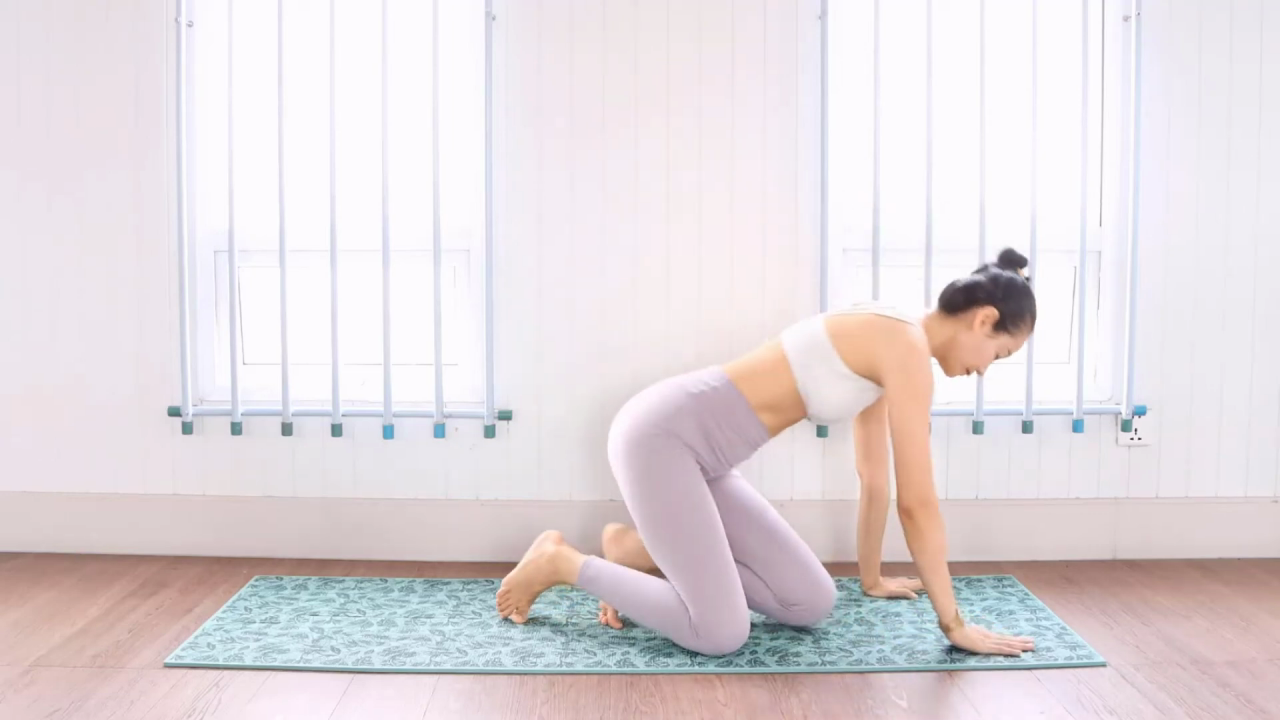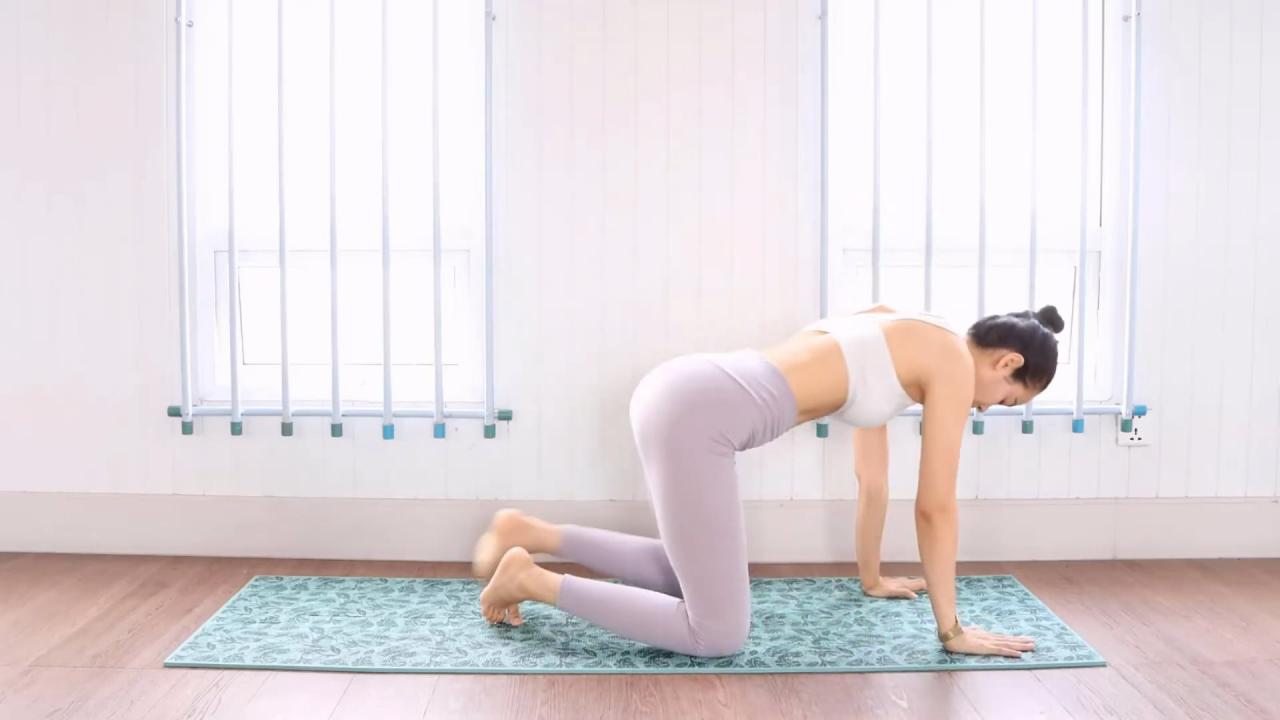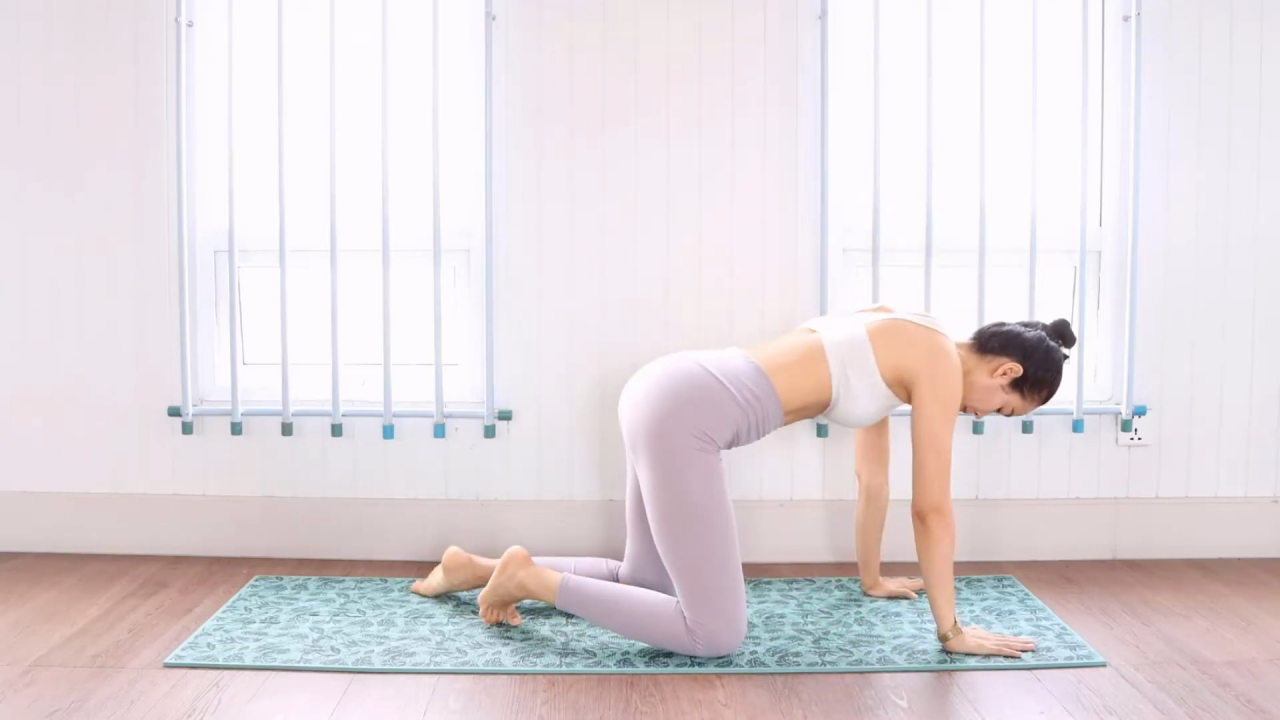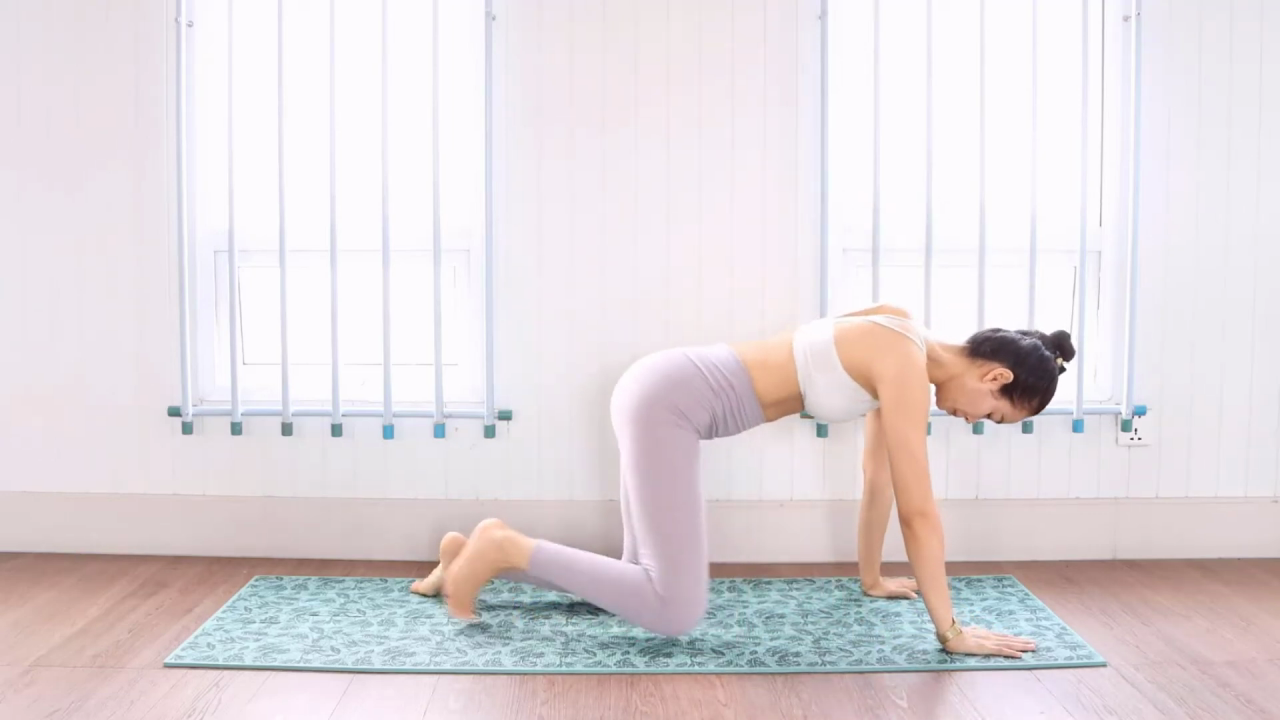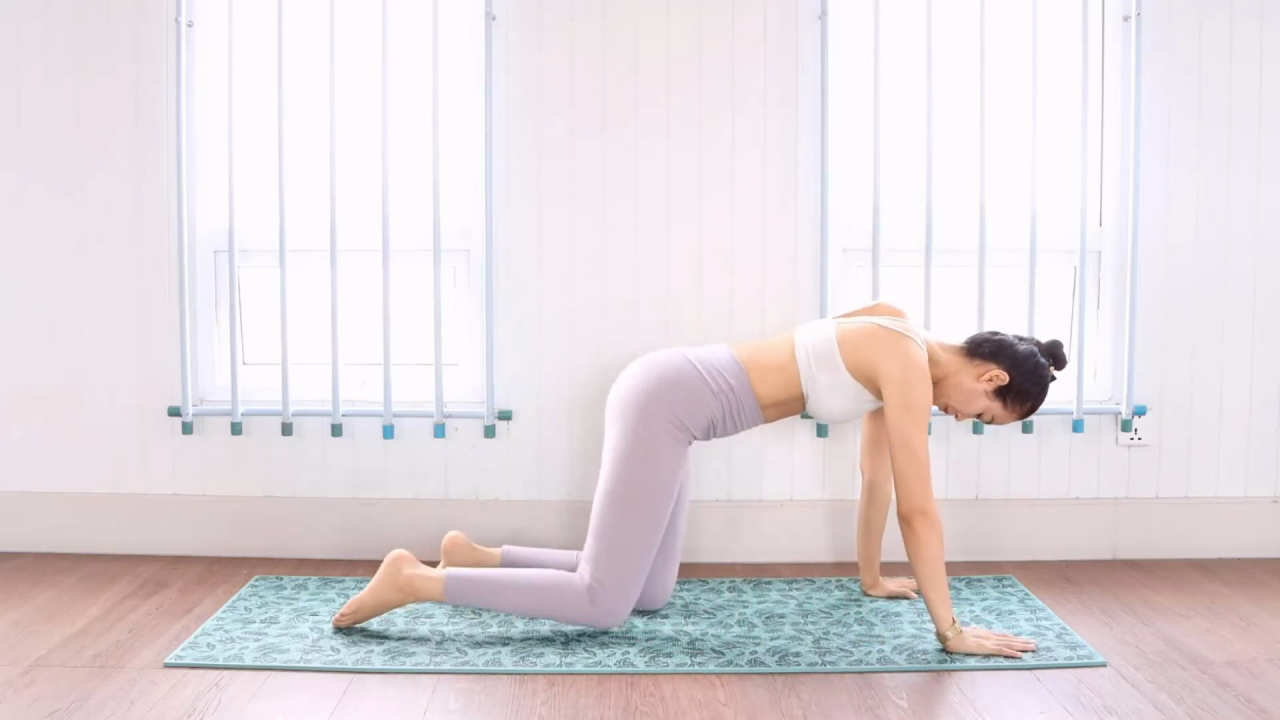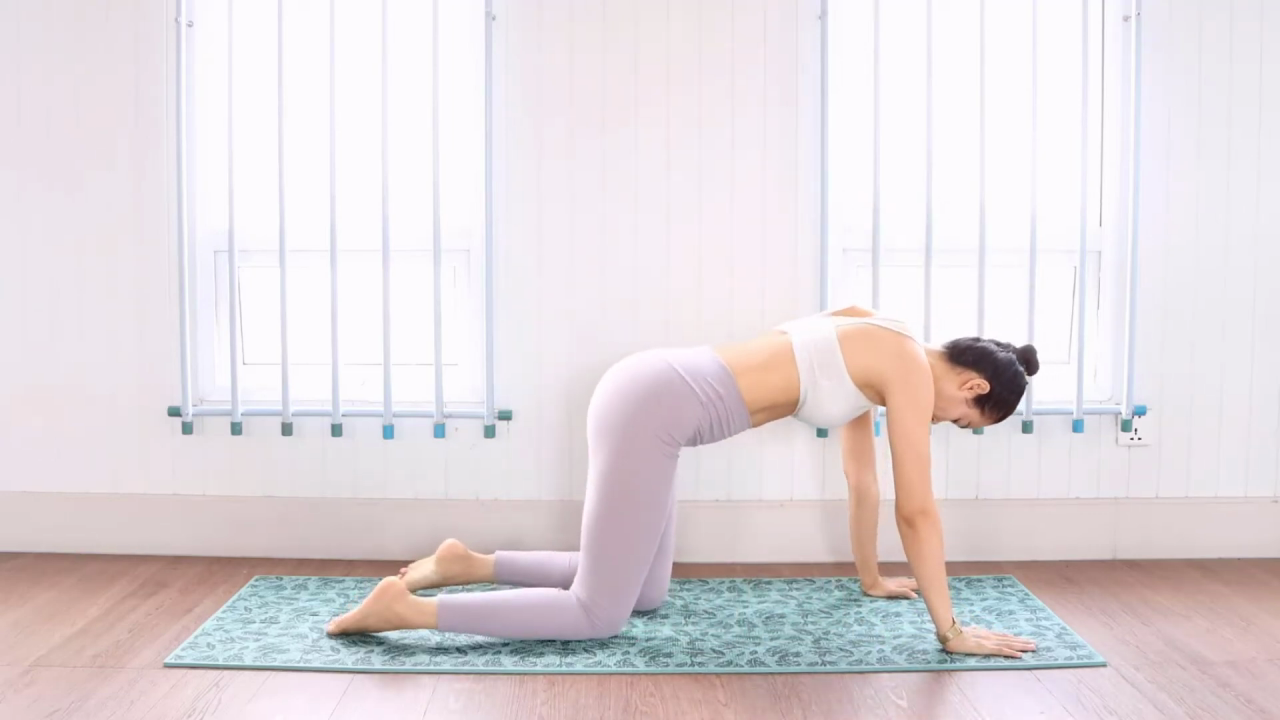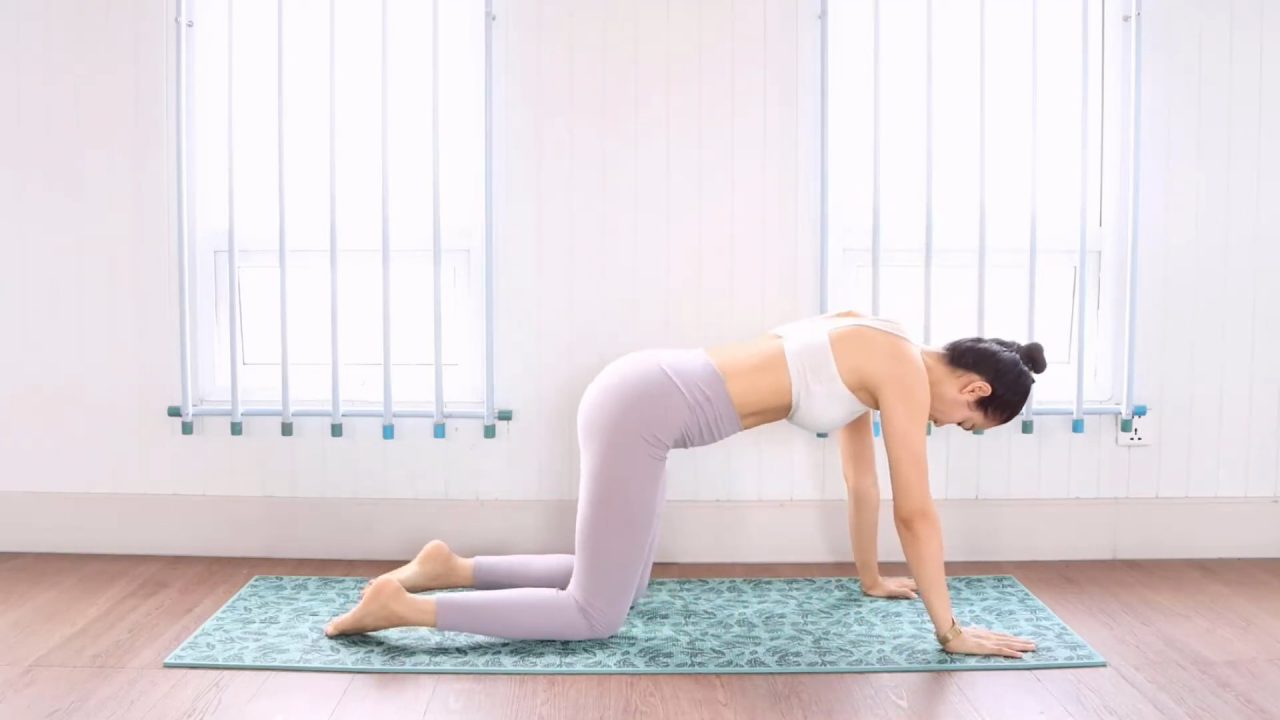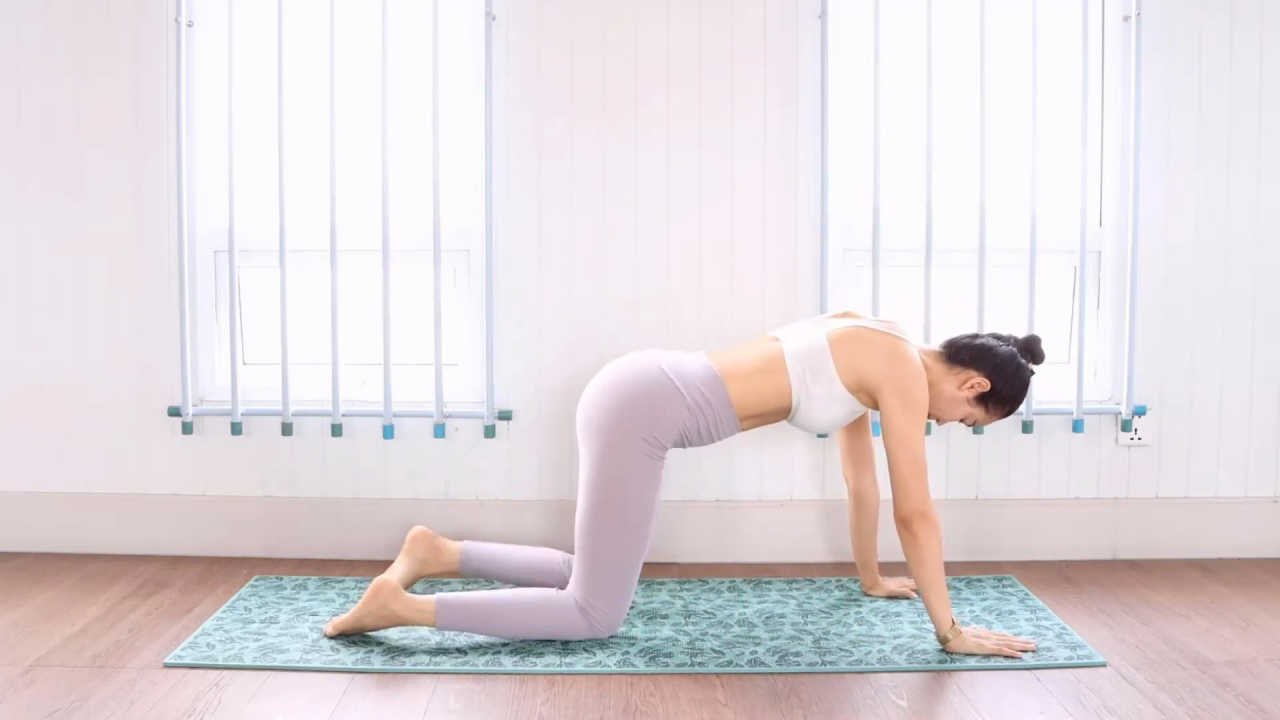
dt=0.4s
person 1, frame 1
left shoulder: (884, 346)
right shoulder: (906, 347)
left elbow: (874, 479)
right elbow: (917, 502)
left wrist: (873, 578)
right wrist: (954, 622)
left hip: (700, 457)
right hip: (659, 437)
left knee: (814, 602)
right knee: (722, 634)
left ankle: (644, 551)
right ankle: (564, 562)
person 1, frame 2
left shoulder: (897, 344)
right shoulder: (952, 360)
left elbow: (872, 478)
right elbow: (935, 508)
left wrist: (872, 577)
right wrist: (952, 627)
left hip: (679, 393)
right hip: (694, 419)
left knee: (692, 573)
right knee: (721, 635)
left ankle: (529, 533)
right ankle: (533, 580)
person 1, frame 3
left shoulder: (896, 346)
right shoulder: (942, 362)
left elbow: (872, 477)
right elbow: (931, 509)
left wrist: (872, 578)
right wrist: (952, 629)
left hip: (666, 391)
right hip: (683, 417)
left knee: (647, 583)
right knee: (716, 635)
left ankle: (476, 569)
right ankle: (528, 578)
person 1, frame 4
left shoulder: (899, 351)
right shoulder: (905, 363)
left elbow: (879, 476)
right elbow: (918, 509)
left wrist: (871, 578)
right wrist: (951, 629)
left hip: (664, 396)
right hip: (666, 400)
left knee: (651, 589)
right knee: (674, 612)
left ankle: (469, 556)
right ankle: (506, 547)
person 1, frame 5
left shoulder: (893, 352)
right shoulder: (909, 365)
left elbow: (875, 477)
right elbow: (916, 508)
left wrist: (871, 578)
right wrist: (951, 629)
left hip: (664, 399)
right hip: (664, 402)
left knee: (647, 594)
right knee: (601, 604)
left ankle: (474, 557)
right ankle: (413, 580)
person 1, frame 6
left shoulder: (872, 352)
right shoulder: (911, 368)
left elbow: (861, 478)
right elbow: (917, 511)
left wrist: (871, 578)
right wrist: (951, 629)
left hip: (645, 390)
right hip: (652, 411)
left knee: (646, 592)
right knee: (599, 617)
left ankle: (468, 565)
right ankle: (404, 609)
person 1, frame 7
left shoulder: (868, 355)
right shoulder: (906, 370)
left elbow: (860, 479)
right elbow: (915, 511)
left wrist: (871, 577)
right wrist: (950, 629)
left hip: (638, 392)
right hip: (640, 412)
left knee: (621, 584)
right knee: (594, 616)
left ankle: (450, 568)
right ankle: (400, 605)
person 1, frame 8
left shoulder: (867, 354)
right shoulder: (903, 370)
left elbow: (860, 479)
right elbow: (915, 512)
left wrist: (871, 577)
right wrist: (950, 629)
left hip: (636, 391)
right hip: (640, 412)
left knee: (597, 581)
right knee: (594, 617)
left ankle: (437, 552)
right ankle: (399, 606)
